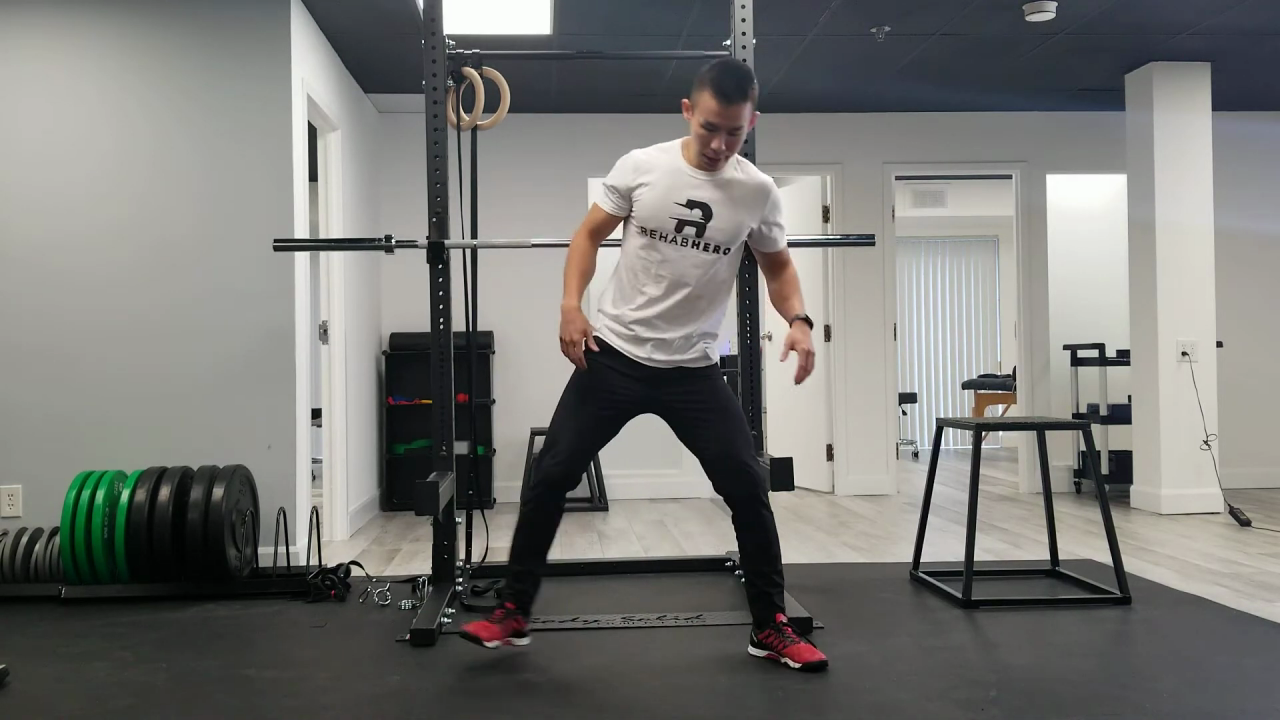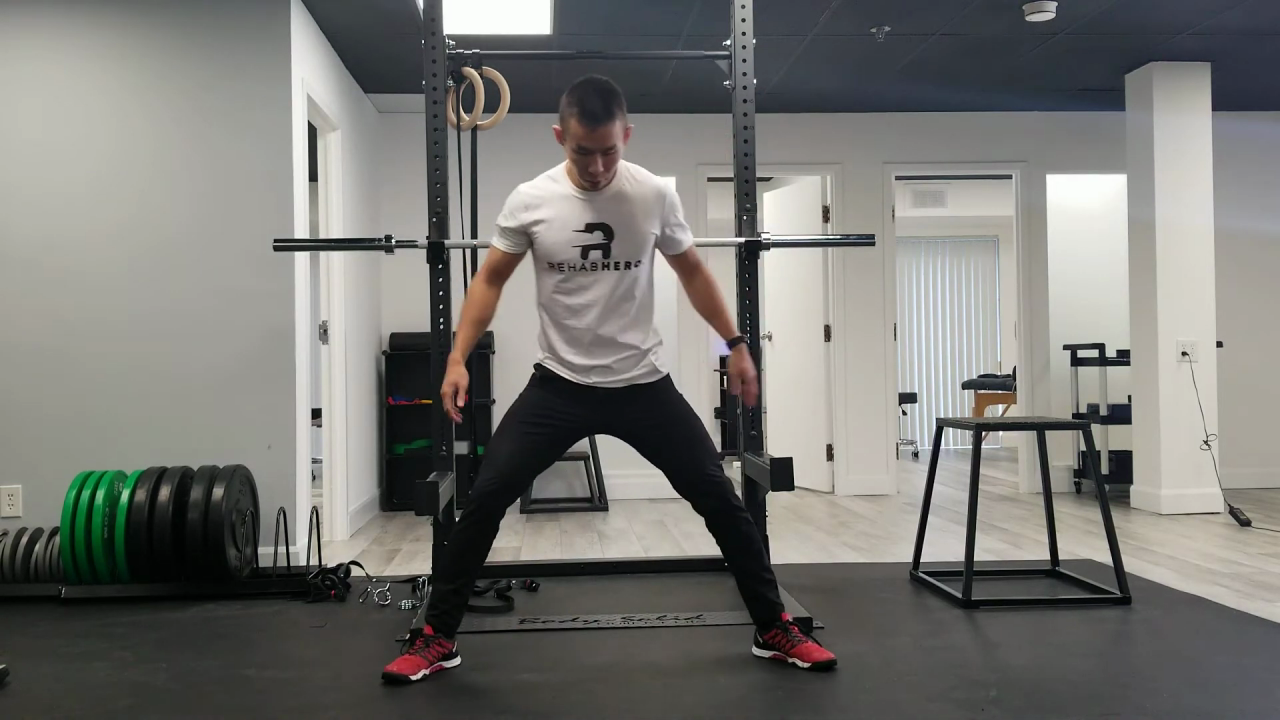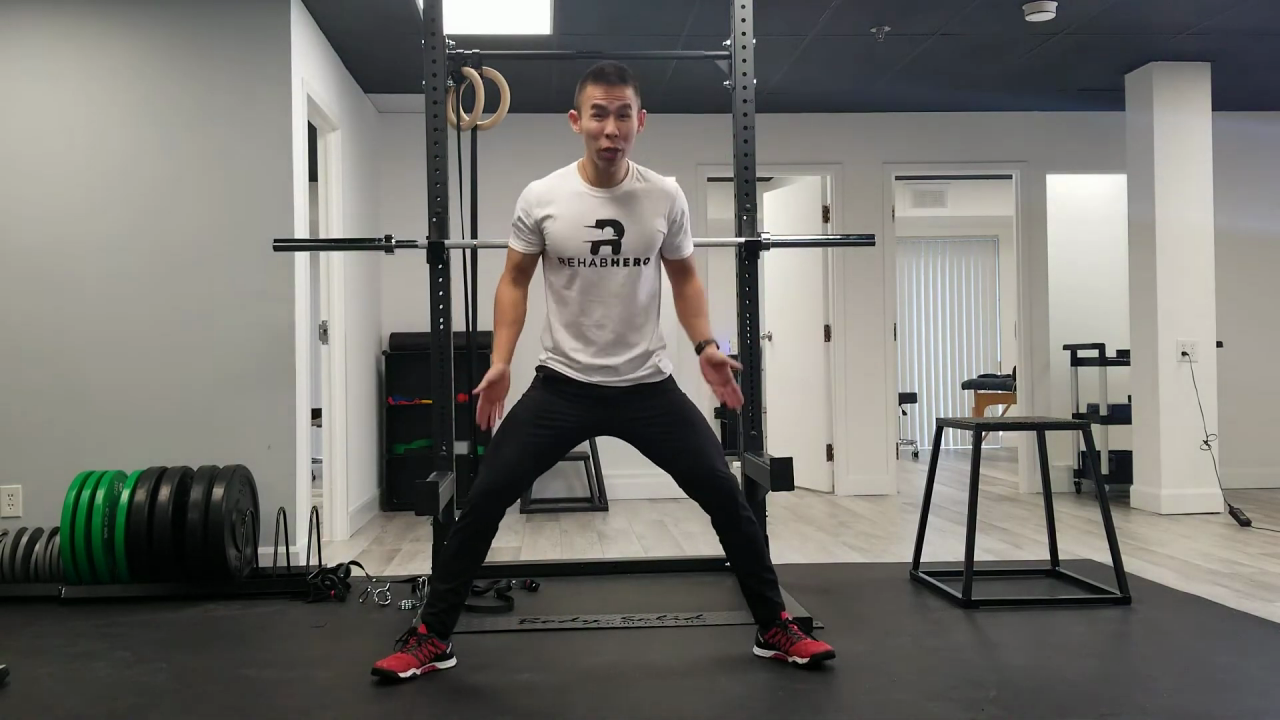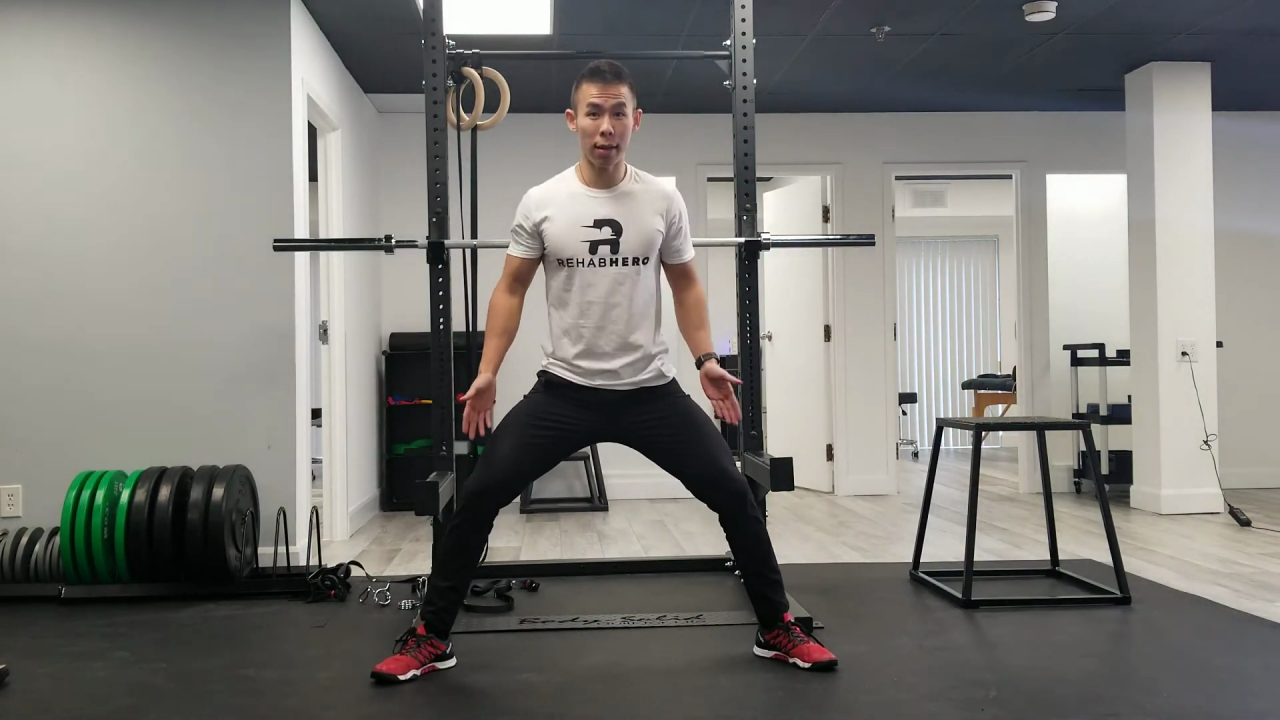
dt=0.7s
person 1, frame 1
left shoulder: (759, 192)
right shoulder: (640, 166)
left elbow: (778, 266)
right elbow: (588, 236)
left wrist: (799, 320)
right wrist: (572, 305)
left hip: (692, 367)
right hip: (615, 355)
left knee: (747, 488)
right knee: (551, 477)
left ankle: (772, 627)
right ankle: (512, 611)
person 1, frame 2
left shoulder: (655, 195)
right shoulder: (530, 200)
left elbow: (691, 270)
right elbow: (489, 279)
left wrist: (736, 344)
right wrist: (457, 358)
left hip: (642, 384)
right hip: (559, 384)
left knee: (717, 496)
right knee: (487, 497)
left ankle: (775, 629)
right ankle: (436, 637)
person 1, frame 3
left shoulder: (665, 196)
right shoulder: (541, 197)
left elbow: (684, 277)
right elbow: (514, 281)
left wrist: (706, 346)
right wrist: (500, 361)
left hip: (647, 386)
right hip: (562, 386)
left knee: (724, 495)
right knee: (486, 499)
left ankle: (775, 629)
right ankle: (431, 638)
person 1, frame 4
left shoulder: (663, 199)
right shoulder: (541, 202)
left elbow: (685, 285)
right elbow: (511, 291)
left wrist: (707, 360)
right wrist: (486, 373)
left hip: (650, 390)
right hip: (564, 390)
left knee: (732, 494)
right knee: (479, 495)
left ankle: (777, 630)
right ankle: (431, 637)
